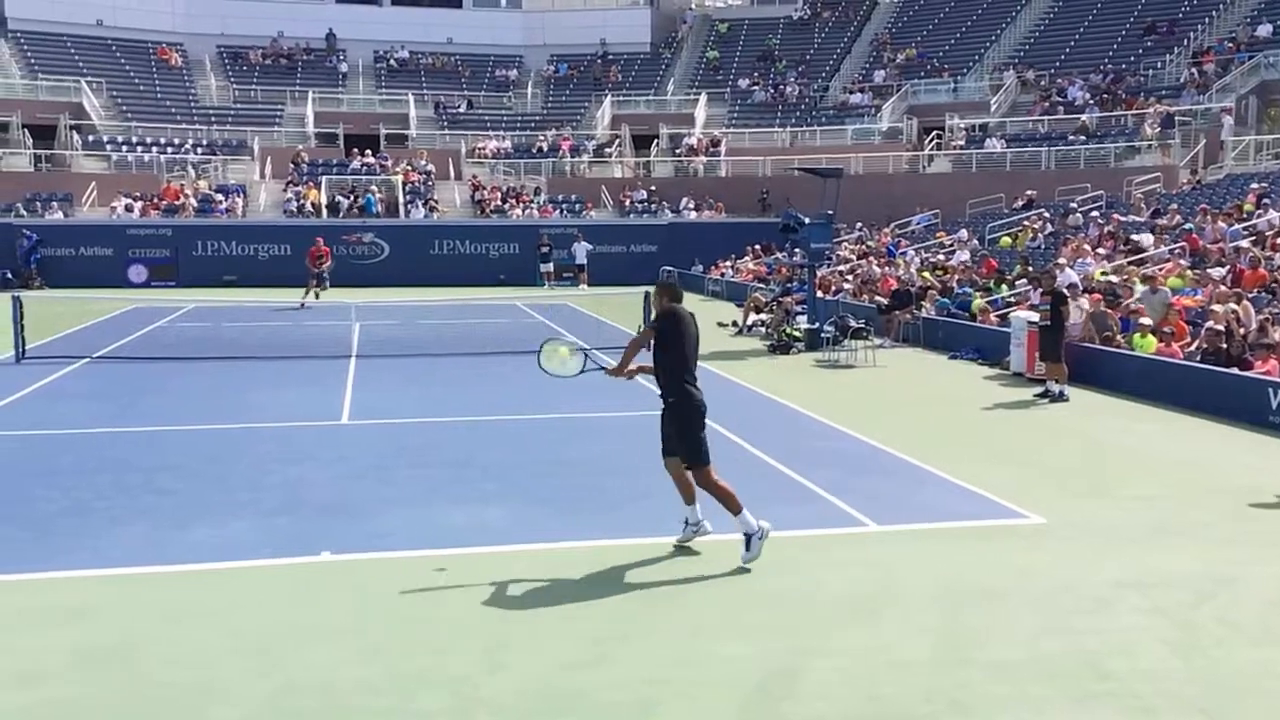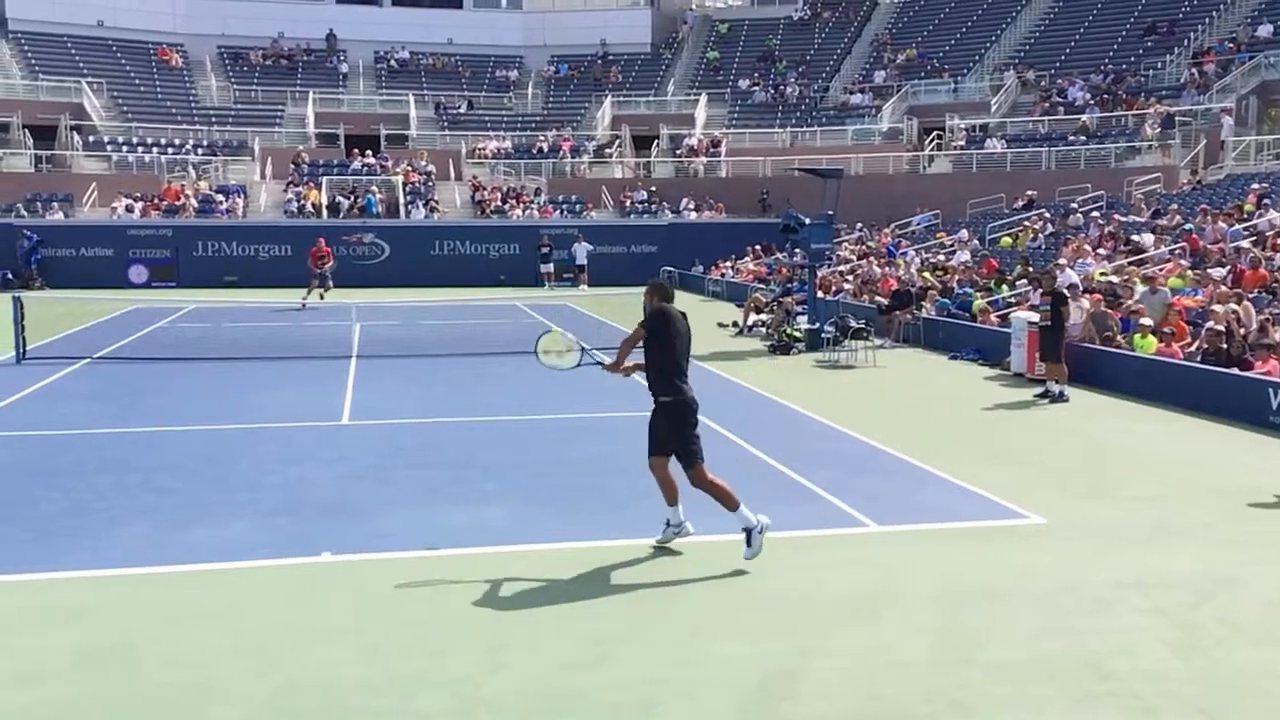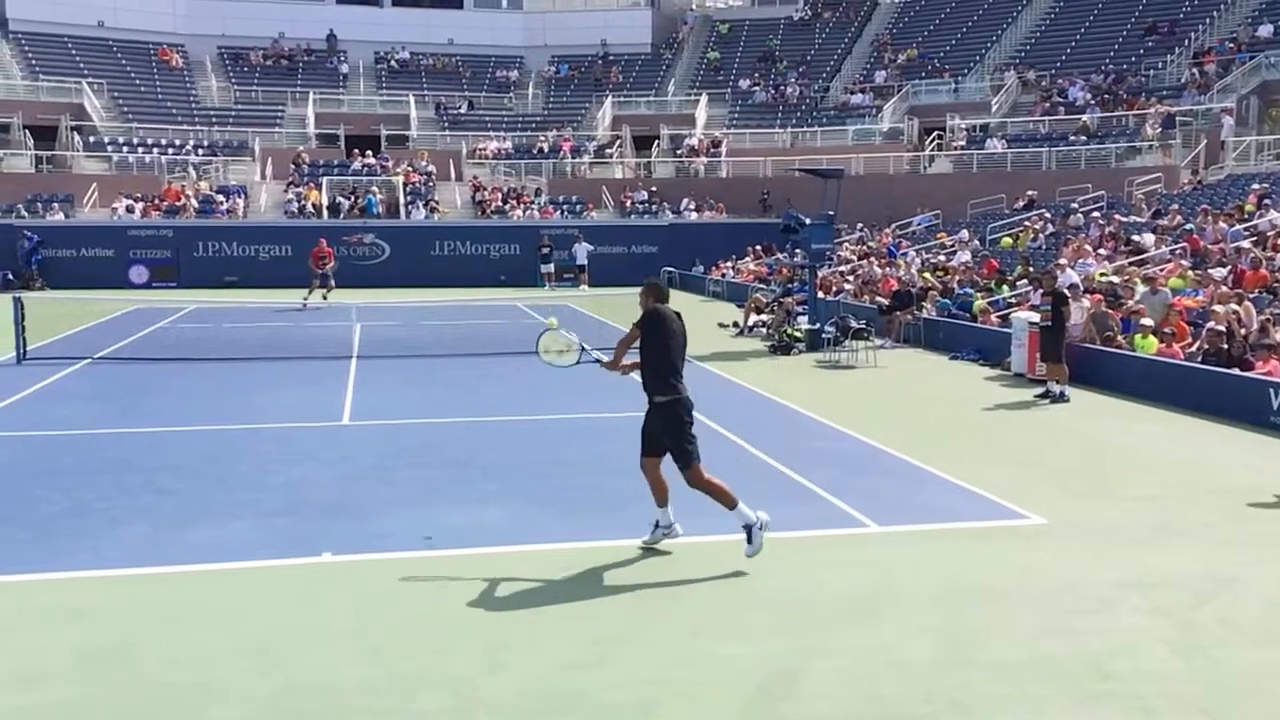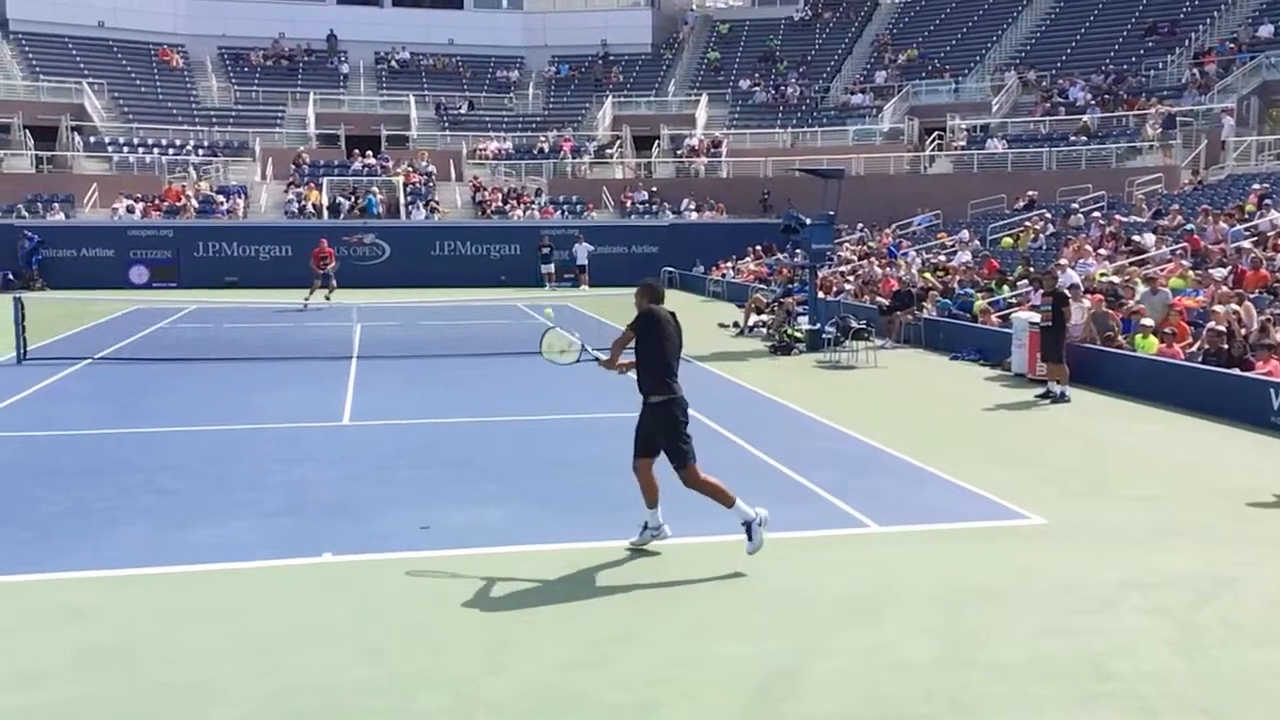
dt=0.1s
person 1, frame 1
left shoulder: (671, 314)
right shoulder: (684, 321)
left elbow: (637, 344)
left wrist: (621, 366)
right wrist: (640, 369)
left hip: (685, 406)
right hip: (676, 405)
left knee: (704, 477)
right knee: (674, 464)
left ankle: (753, 528)
right ankle: (696, 521)
person 1, frame 2
left shoulder: (661, 313)
right shoulder: (676, 320)
left elbow: (629, 343)
left wrist: (618, 364)
right wrist: (637, 367)
left hip: (675, 405)
right hip: (666, 403)
left knee: (698, 476)
right knee: (657, 464)
left ankle: (752, 523)
right ankle: (677, 523)
person 1, frame 3
left shoulder: (655, 314)
right shoulder: (673, 321)
left elbow: (625, 343)
left wrist: (615, 362)
right wrist: (636, 365)
left hip: (671, 406)
right hip: (660, 405)
left knee: (695, 476)
right knee: (648, 465)
left ankle: (752, 521)
right ankle: (666, 523)
person 1, frame 4
left shoulder: (649, 314)
right shoulder: (669, 321)
left elbow: (620, 344)
left wrist: (612, 361)
right wrist: (634, 364)
left hip: (666, 406)
right hip: (654, 405)
left knee: (691, 477)
right knee: (641, 466)
left ankle: (750, 517)
right ankle: (655, 525)
